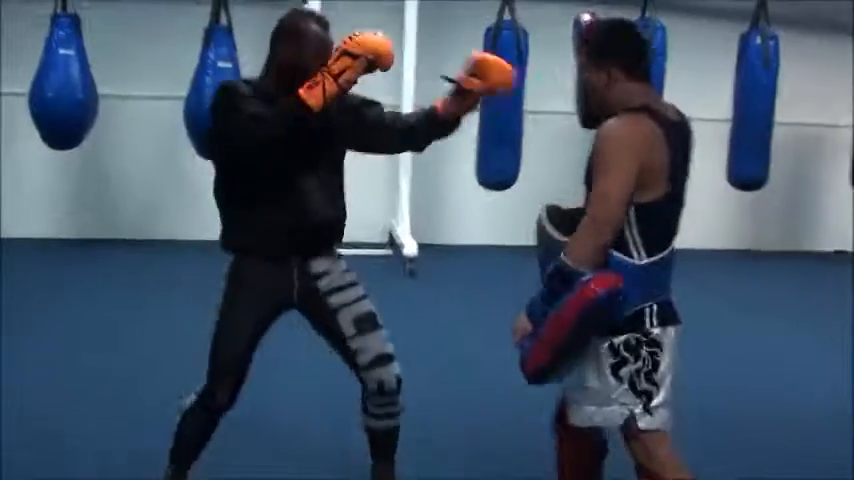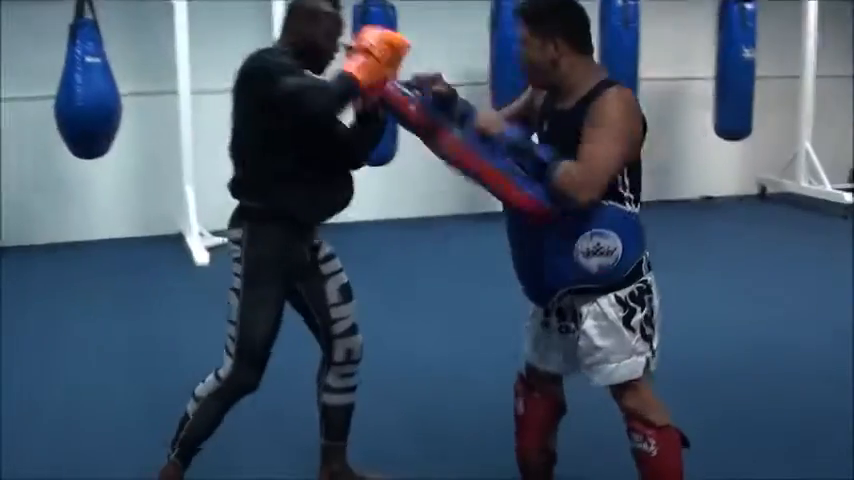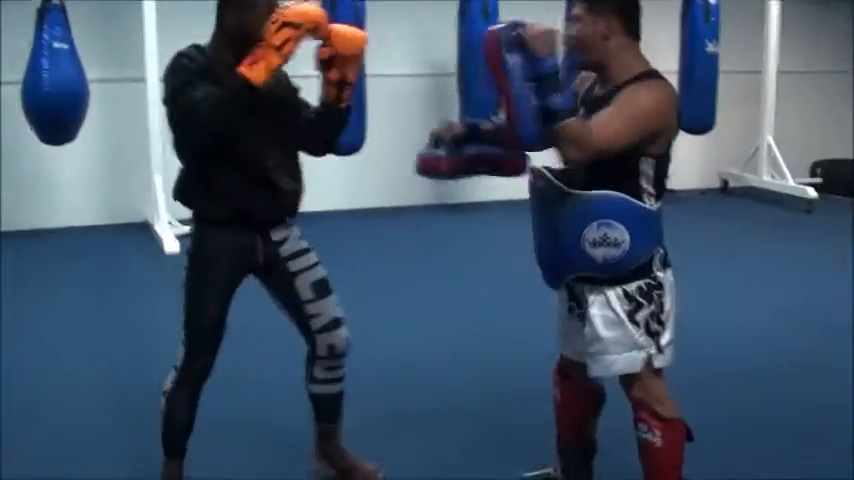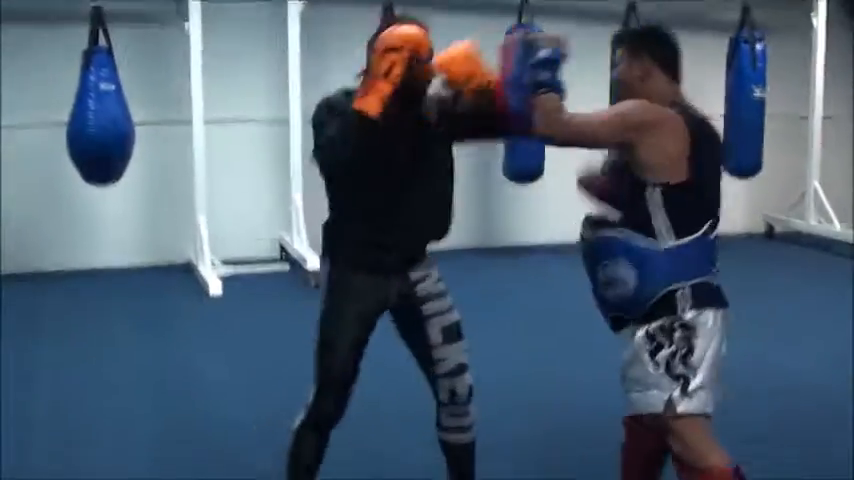
dt=0.5s
person 1, frame 1
left shoulder: (339, 103)
right shoulder: (235, 101)
left elbow: (404, 133)
right elbow: (263, 135)
left wrist: (462, 98)
right wrist: (329, 82)
left hip: (317, 264)
right hip: (259, 267)
left knee: (384, 376)
right knee: (220, 391)
person 1, frame 2
left shoulder: (301, 81)
right shoulder: (265, 68)
left elbow: (349, 152)
right elbow: (316, 106)
left wrist: (374, 91)
right wrist: (364, 61)
left hip: (305, 234)
right hip: (263, 234)
left knee: (344, 348)
right knee: (243, 369)
person 1, frame 3
left shoulder: (272, 78)
right shoulder: (190, 69)
left elbow: (317, 140)
right elbow: (206, 124)
left wrist: (338, 81)
right wrist: (266, 57)
left hip: (277, 230)
right hip: (219, 235)
left knee: (331, 337)
right knee: (197, 359)
person 1, frame 4
left shoulder: (433, 110)
right shoulder: (337, 111)
left elbow: (503, 120)
right elbow: (336, 161)
left wrist: (483, 88)
right wrist: (379, 86)
left hip: (414, 267)
right hip: (353, 274)
left knee: (455, 387)
right knee: (329, 398)
person 2, frame 1
left shoulder: (622, 132)
right shoulder: (667, 118)
left elbow: (594, 236)
left wrist: (537, 309)
left hip: (631, 319)
right hip: (618, 309)
left knee: (646, 443)
right knee: (575, 421)
person 2, frame 2
left shoulder: (613, 104)
right shoulder: (547, 98)
left elbow: (583, 187)
right elbow: (493, 133)
left wrist: (510, 146)
right wrist: (444, 98)
left hip: (612, 283)
right hip: (564, 278)
left knee: (633, 396)
right knee: (538, 382)
person 2, frame 3
left shoulder: (649, 97)
right shoulder: (589, 82)
left elbow: (579, 145)
right elbow: (546, 131)
left wrist: (545, 66)
right wrist: (473, 132)
left hip: (627, 273)
right hip: (581, 265)
left knee: (643, 387)
right knee: (571, 374)
person 2, frame 4
left shoulder: (646, 118)
right shoulder: (696, 128)
left elbow: (551, 126)
left wrist: (546, 61)
right wrist: (608, 190)
left hip: (674, 307)
right hip: (664, 303)
left knee: (685, 431)
right knee: (643, 419)
